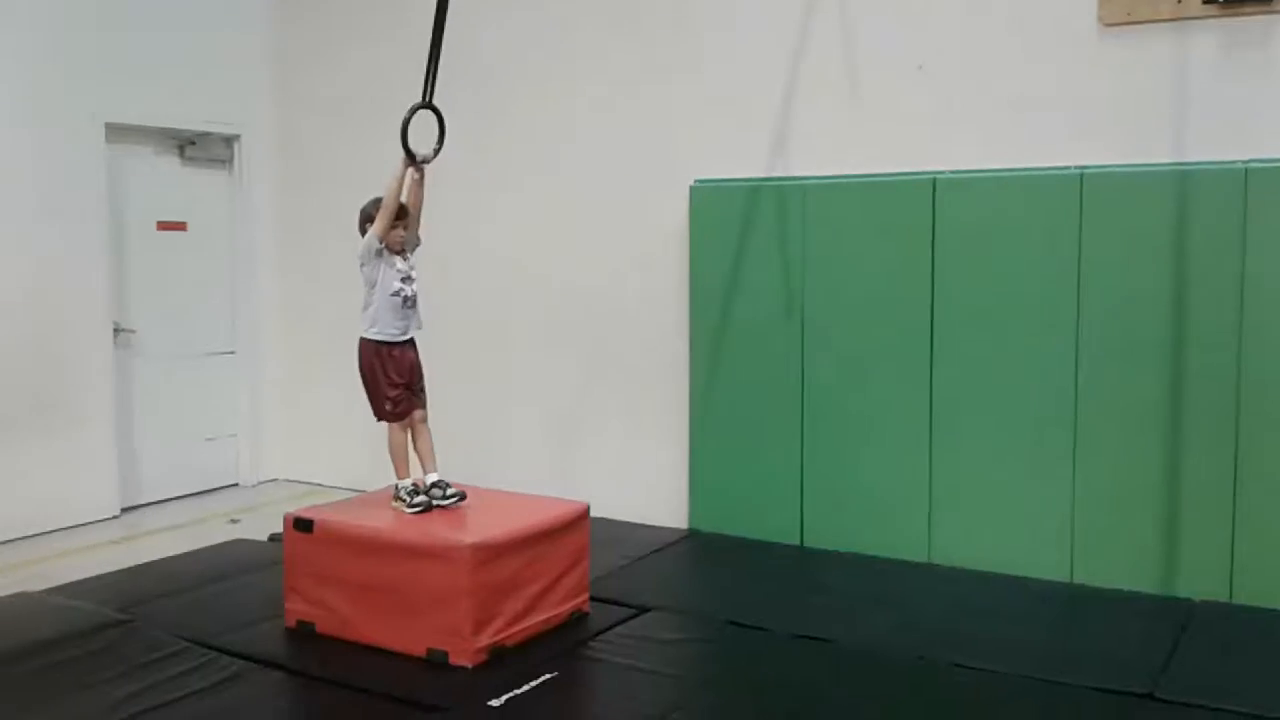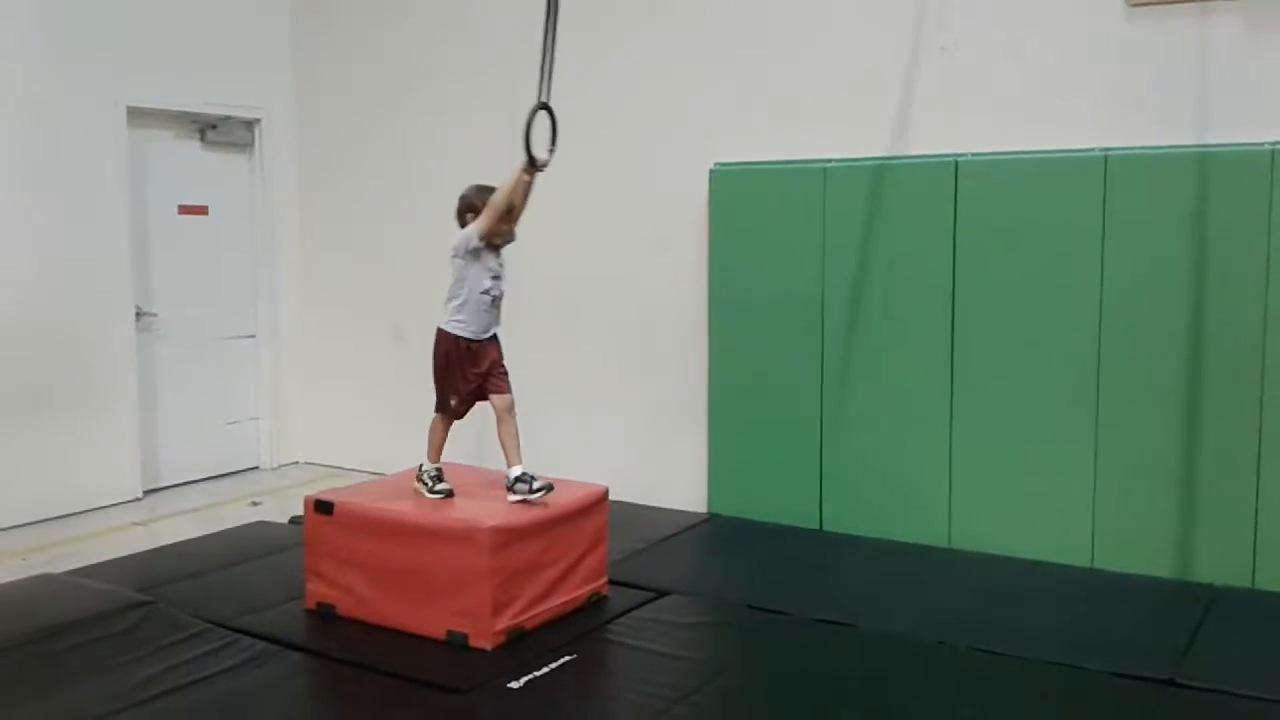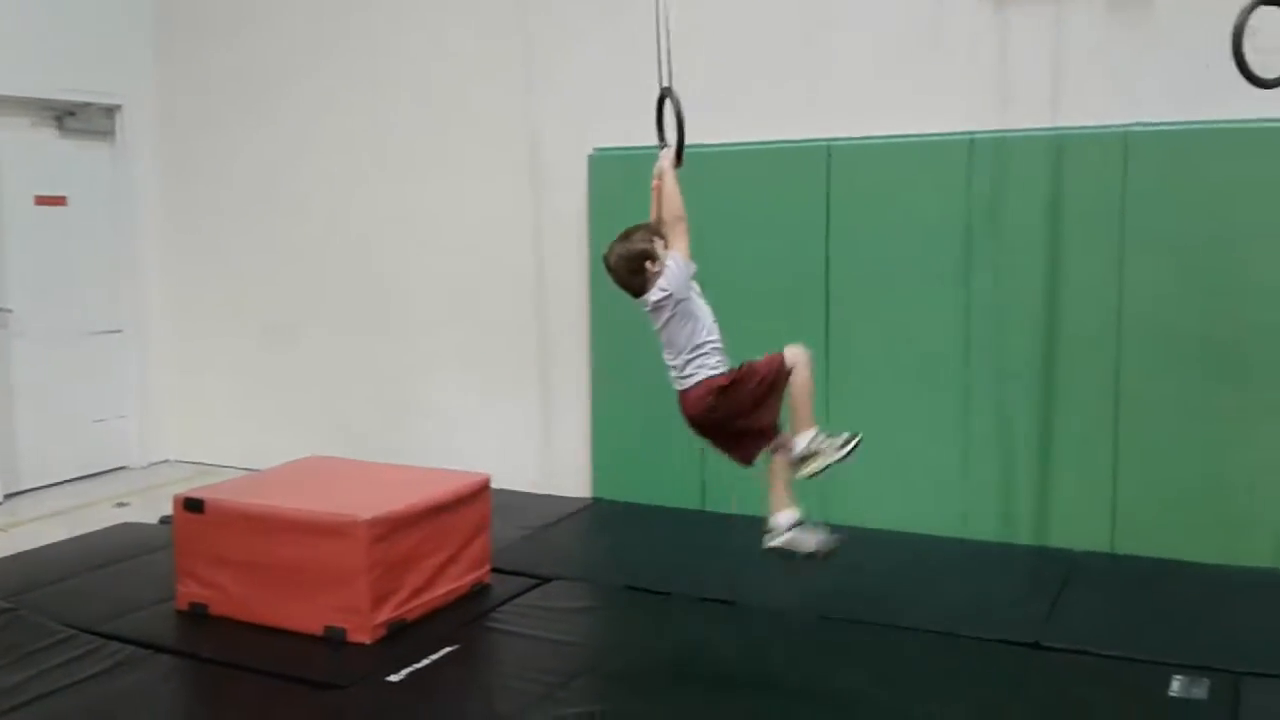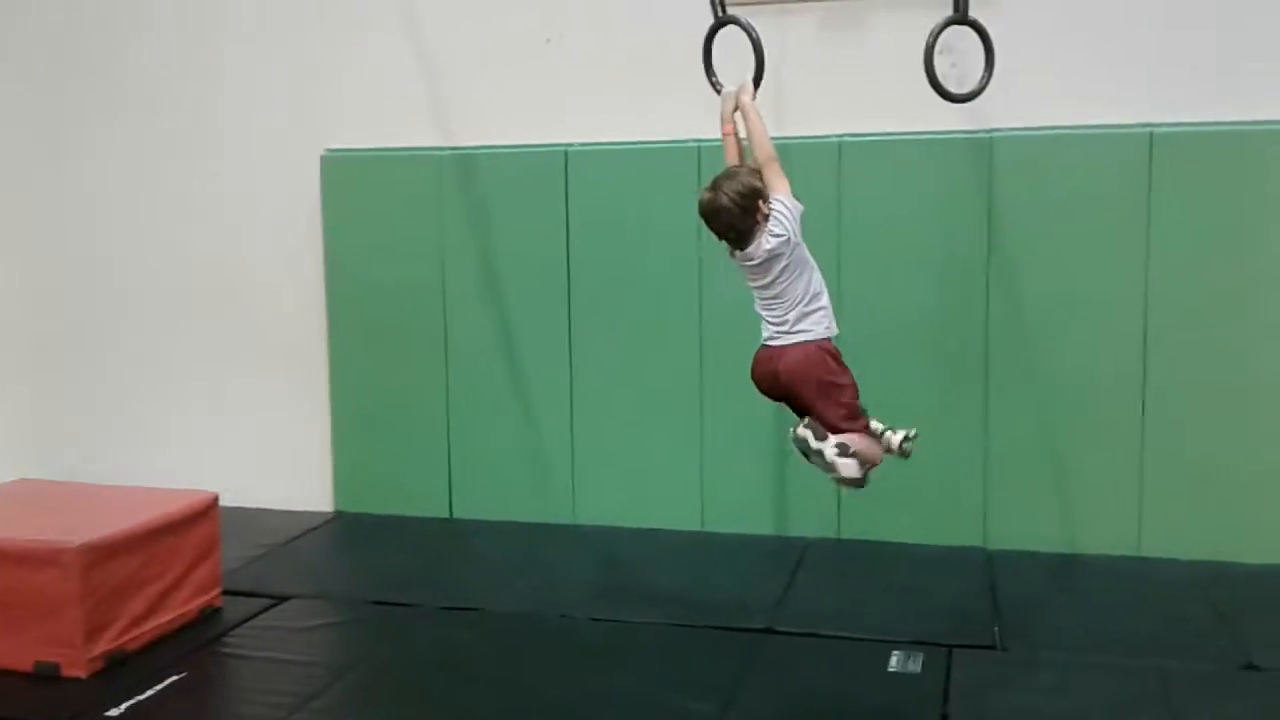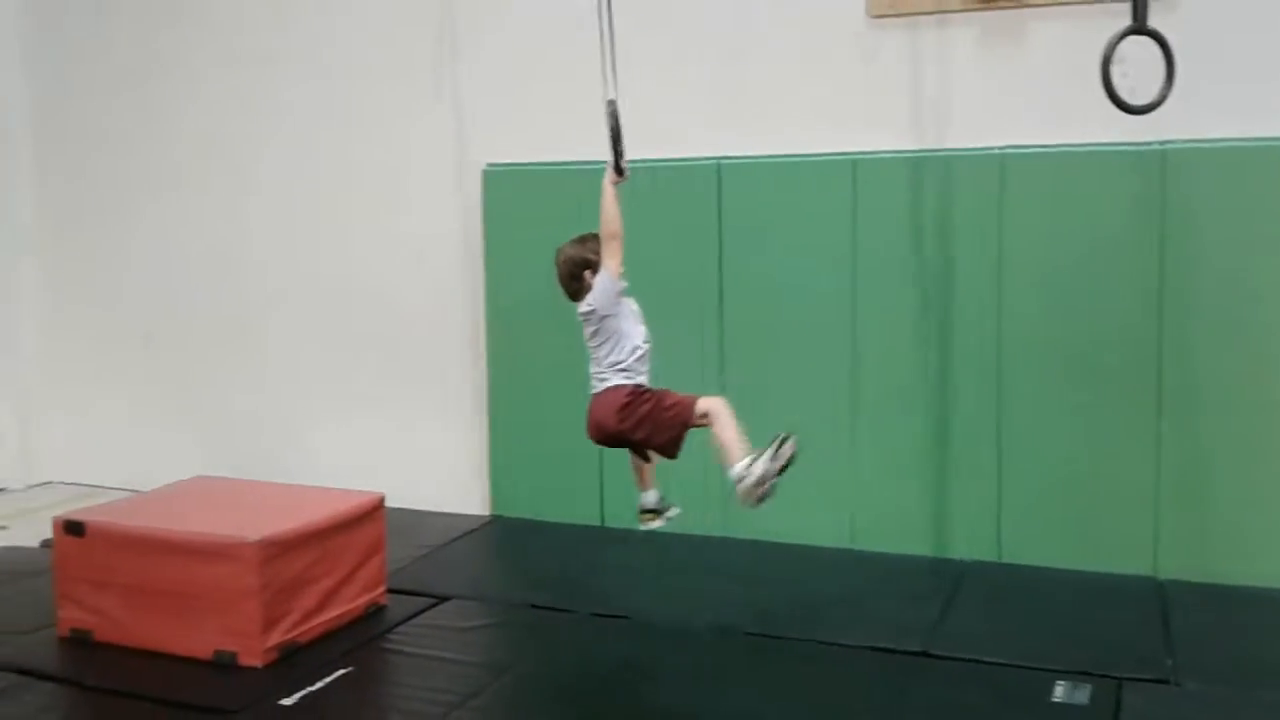
dt=1s
person 1, frame 1
left shoulder: (405, 254)
right shoulder: (371, 255)
left elbow: (415, 211)
right elbow: (386, 208)
left wrist: (418, 173)
right wrist: (401, 168)
left hip: (406, 346)
right hip: (378, 347)
left knee: (419, 416)
right knee: (398, 418)
left ankle: (433, 482)
right ankle: (404, 487)
person 1, frame 2
left shoulder: (497, 247)
right shoulder: (466, 246)
left elbow: (512, 210)
right elbow: (495, 207)
left wrist: (529, 177)
right wrist: (520, 173)
left hip: (487, 341)
right hip: (455, 340)
left knee: (505, 404)
right knee: (448, 410)
left ankle: (517, 477)
right ankle: (429, 471)
person 1, frame 3
left shoulder: (653, 293)
right shoulder: (670, 287)
left elbow: (663, 231)
right elbow: (677, 225)
left wrist: (659, 182)
right wrist: (667, 172)
left hip: (699, 399)
right hip: (711, 391)
left knee: (779, 440)
right knee: (796, 356)
left ankle: (784, 526)
right ankle: (807, 445)
person 1, frame 4
left shoulder: (739, 246)
right shoulder: (780, 233)
left elbow: (737, 171)
right elbow: (768, 163)
left wrist: (727, 115)
right wrist: (747, 103)
left hip: (766, 363)
right hip: (805, 356)
right knee: (862, 453)
left ankle: (870, 432)
right ankle: (824, 439)
person 1, frame 5
left shoulder: (601, 304)
right shoulder: (601, 301)
left elbow: (610, 244)
right elbow: (611, 241)
left wrist: (613, 186)
right wrist: (608, 187)
left hip: (605, 411)
right hip: (619, 408)
left knee: (644, 432)
right knee: (716, 407)
left ankle: (650, 507)
right ankle: (747, 474)
